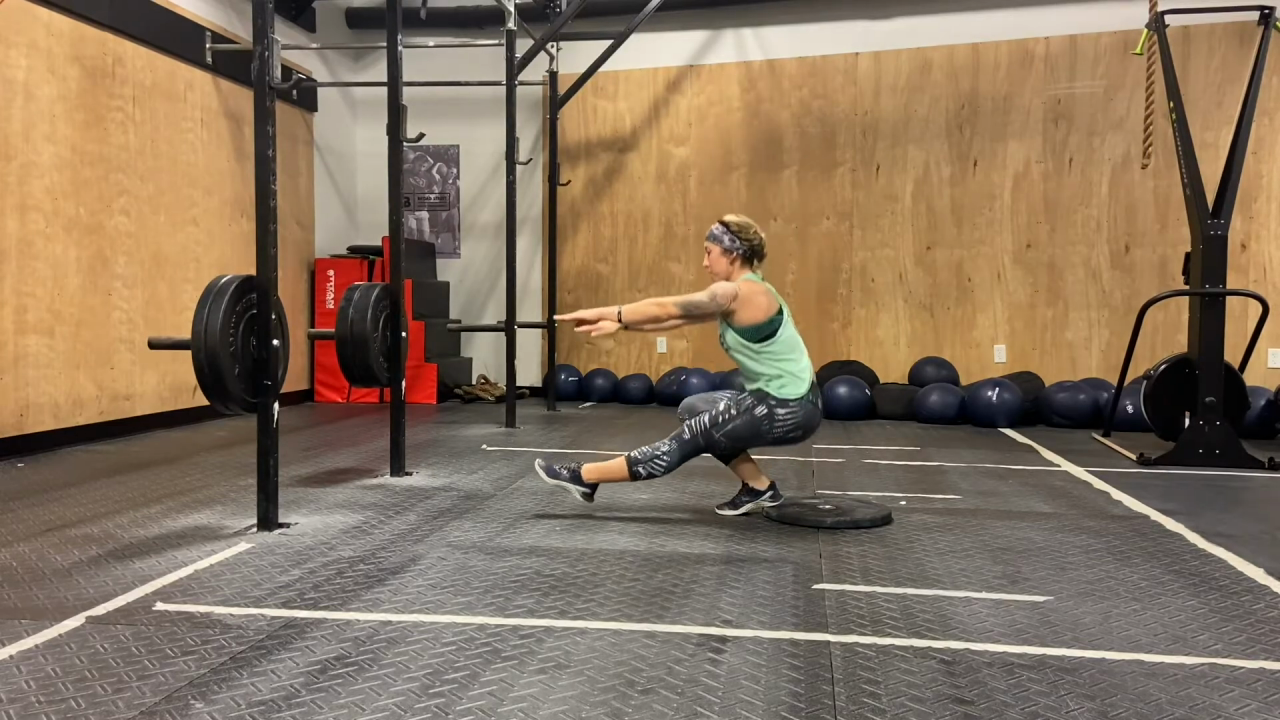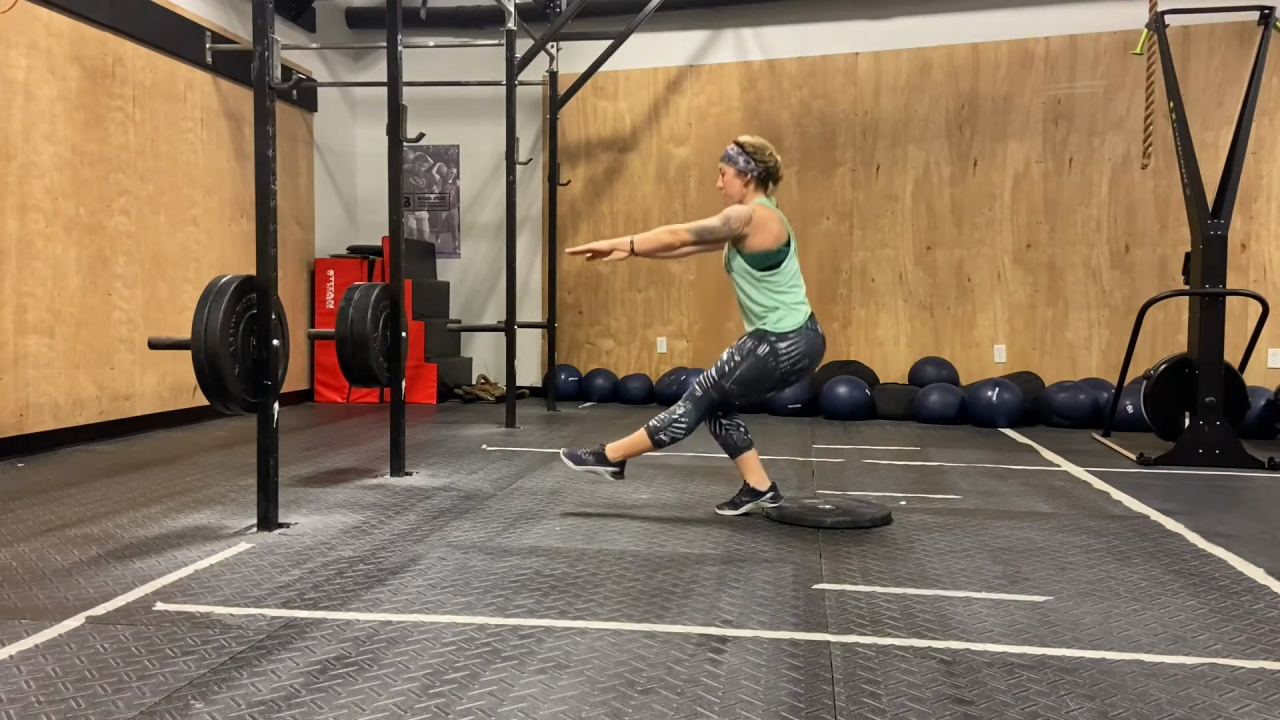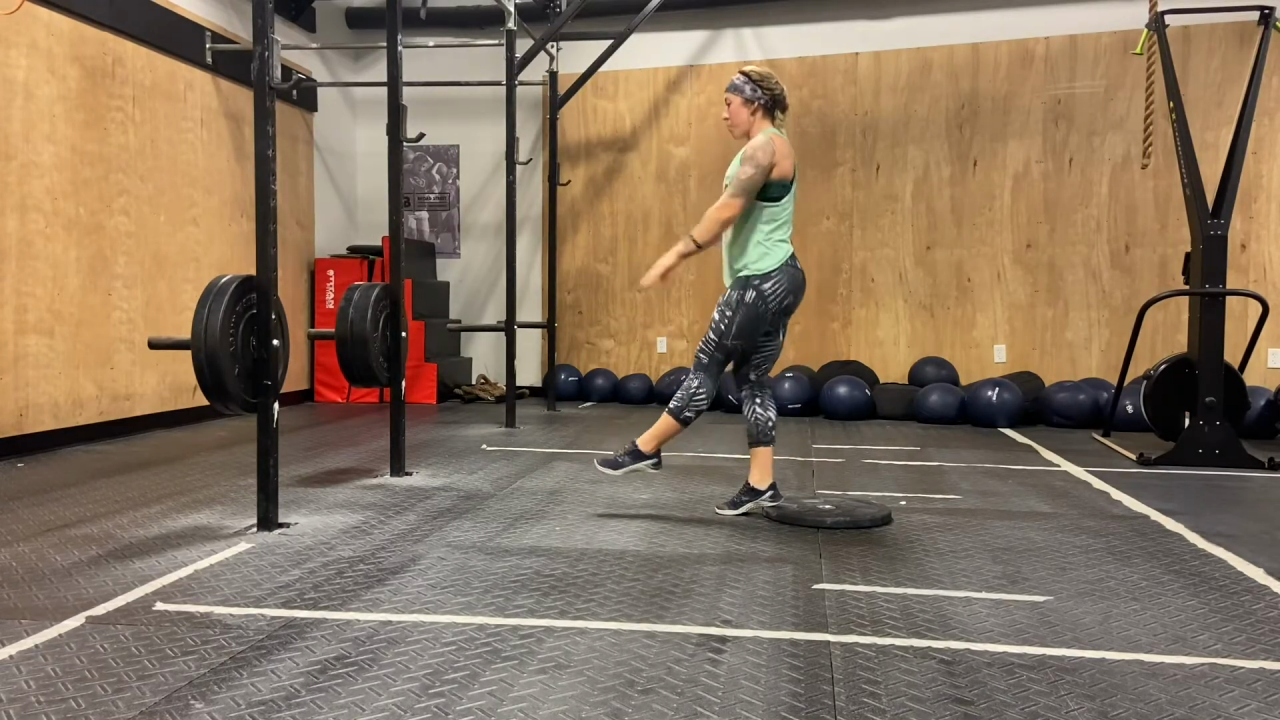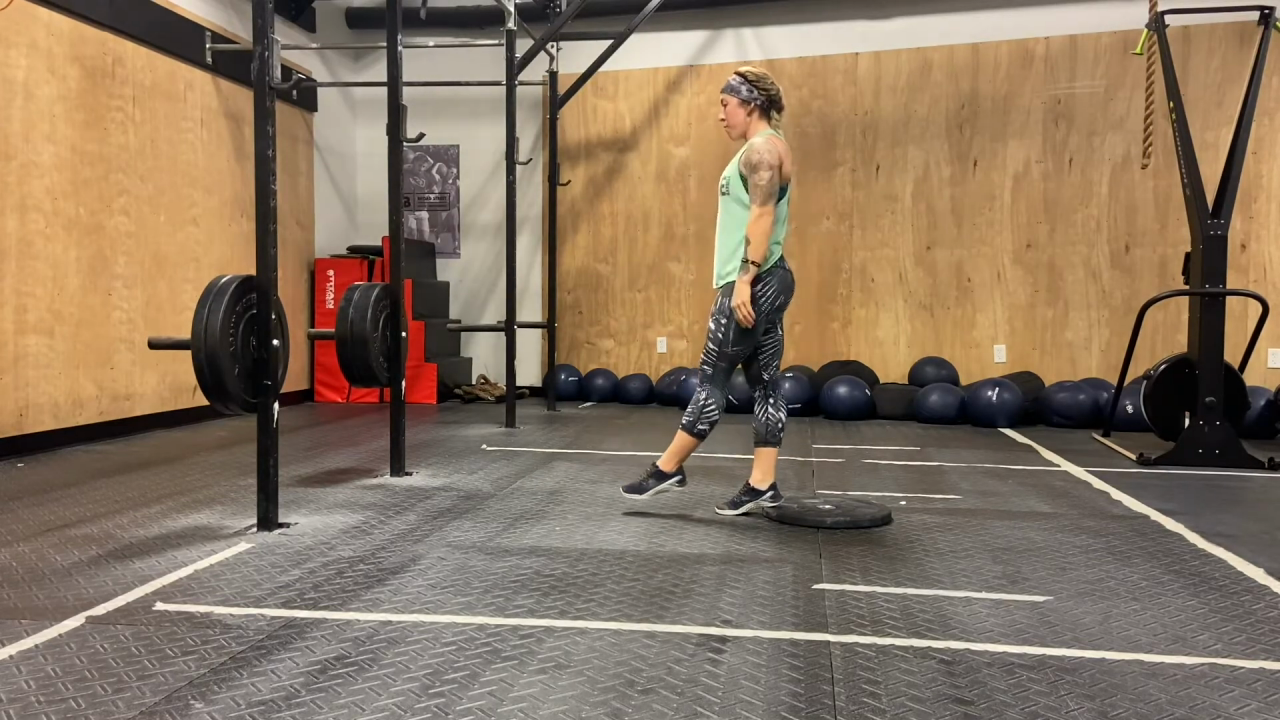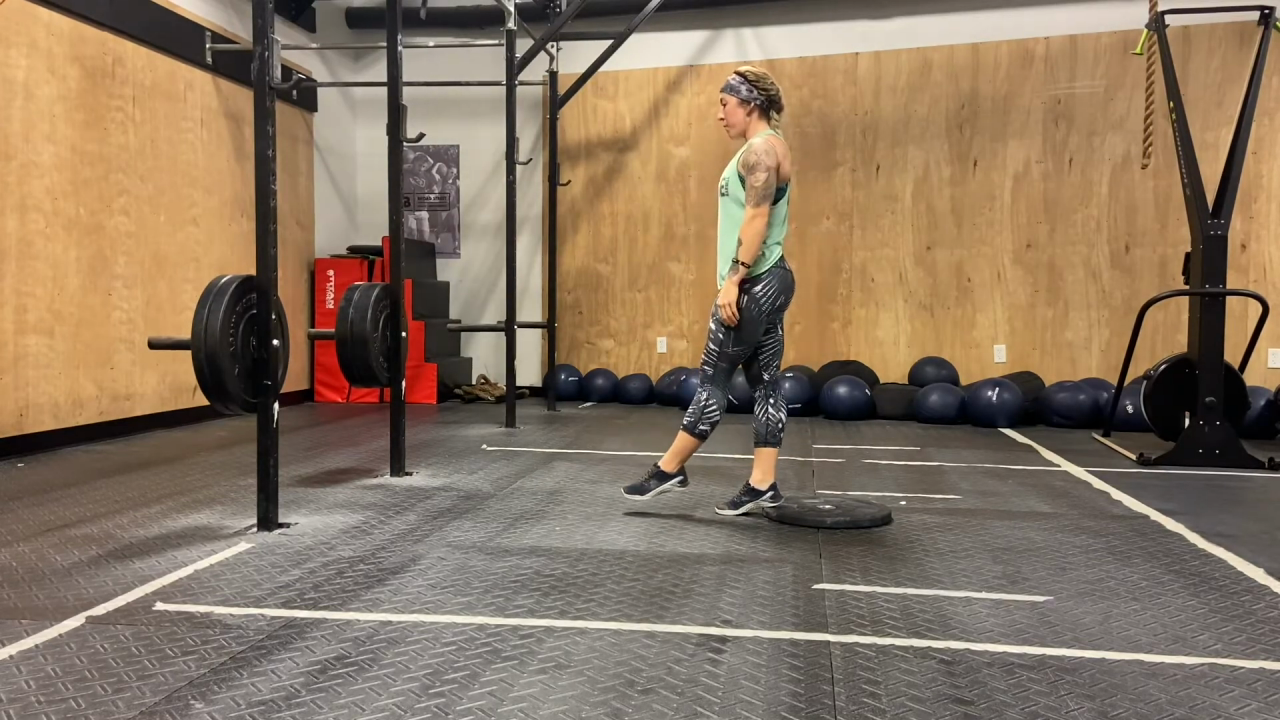
dt=0.4s
person 1, frame 1
left shoulder: (737, 293)
right shoulder: (745, 292)
left elbow: (666, 308)
right elbow: (680, 316)
left wrist: (604, 313)
right wrist: (619, 322)
left hip: (787, 411)
right hip: (784, 401)
left knee: (685, 441)
right knee: (692, 412)
left ankle: (584, 477)
right ankle: (758, 486)
person 1, frame 2
left shoulder: (750, 217)
right shoulder: (756, 219)
left elbow: (679, 236)
right elbow: (694, 244)
left wrist: (617, 242)
right wrist: (629, 249)
left hip: (785, 344)
right hip: (792, 340)
left knee: (699, 399)
right knee: (712, 400)
left ankle: (609, 457)
right ankle: (760, 487)
person 1, frame 3
left shoulder: (765, 146)
right shoulder: (765, 148)
left elbow: (729, 207)
right elbow: (733, 213)
left wrist: (679, 251)
right wrist: (685, 249)
left hip: (761, 283)
right hip: (775, 281)
left knee: (706, 369)
right knee: (754, 382)
left ankle: (643, 450)
right ankle: (762, 485)
person 1, frame 4
left shoulder: (762, 147)
right shoulder: (762, 148)
left elbow: (763, 217)
left wrist: (745, 281)
left hip: (752, 283)
right hip: (765, 281)
left knee: (711, 380)
right knee: (764, 382)
left ankle: (668, 469)
right ankle: (762, 485)
person 1, frame 5
left shoulder: (761, 148)
right shoulder: (764, 148)
left elbow: (757, 218)
left wrist: (732, 280)
left hip: (754, 283)
right hip: (769, 280)
left knee: (713, 379)
right knee: (764, 382)
left ankle: (669, 470)
right ankle: (763, 486)
